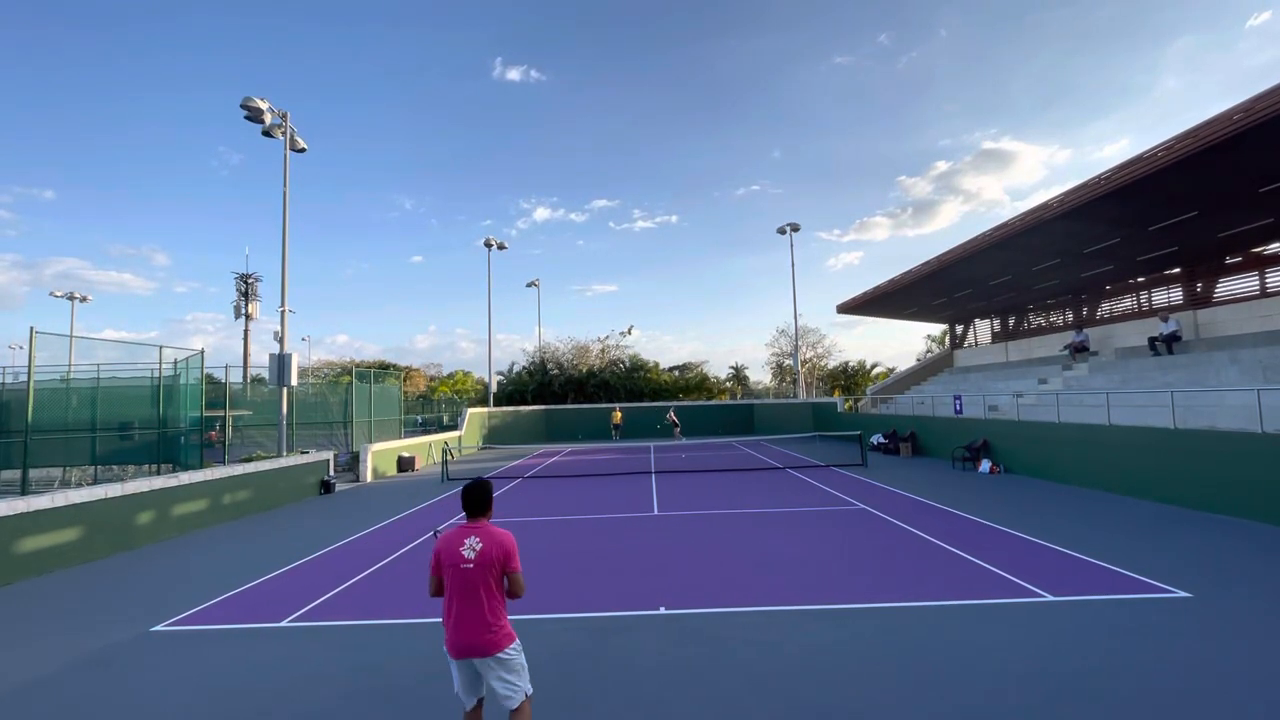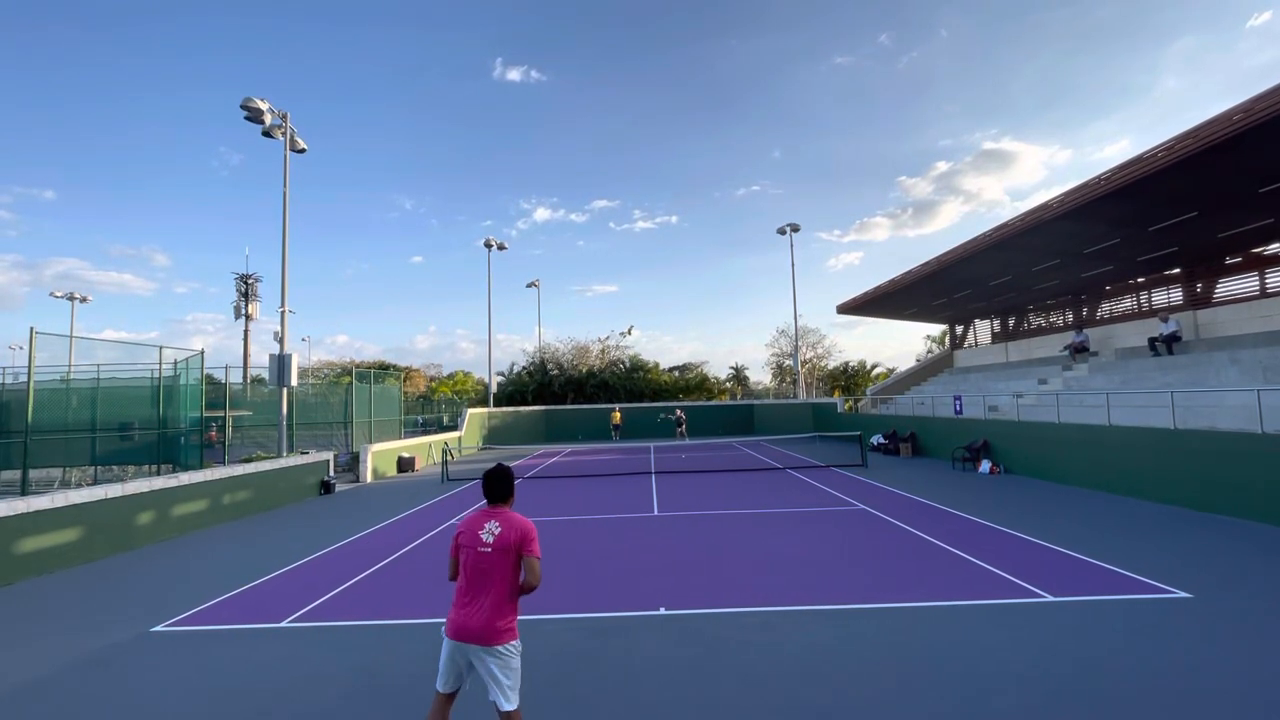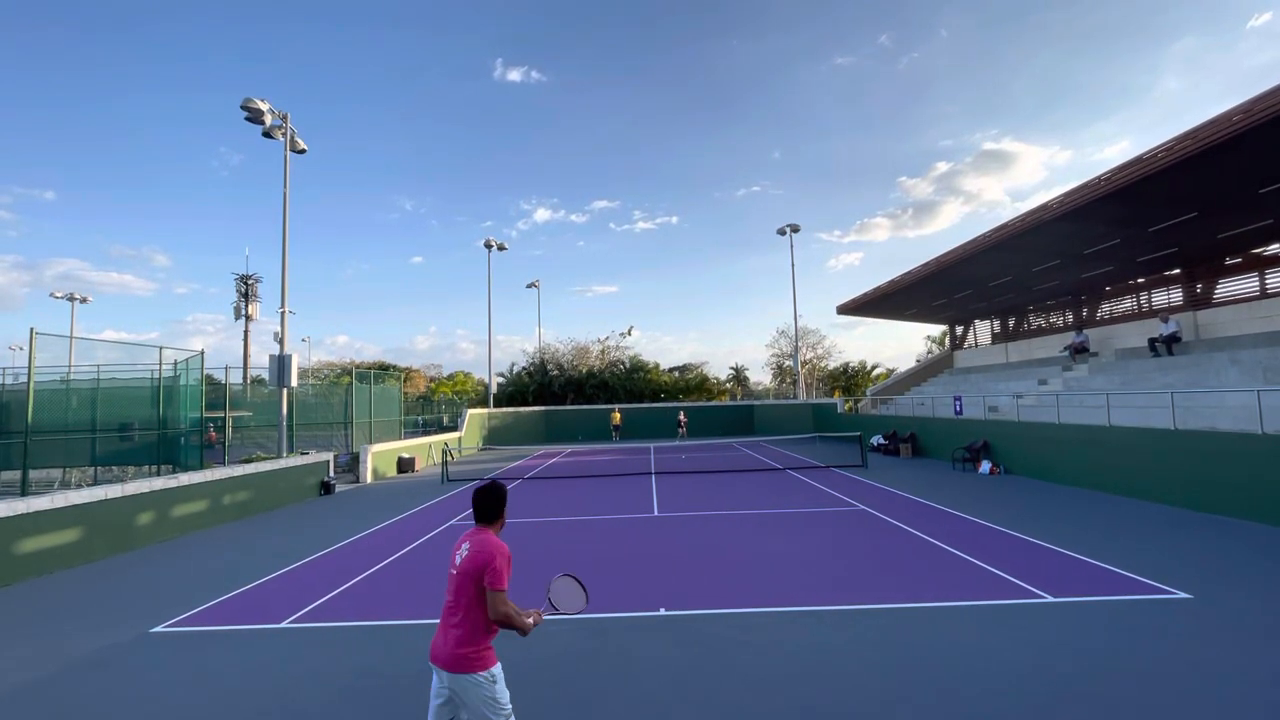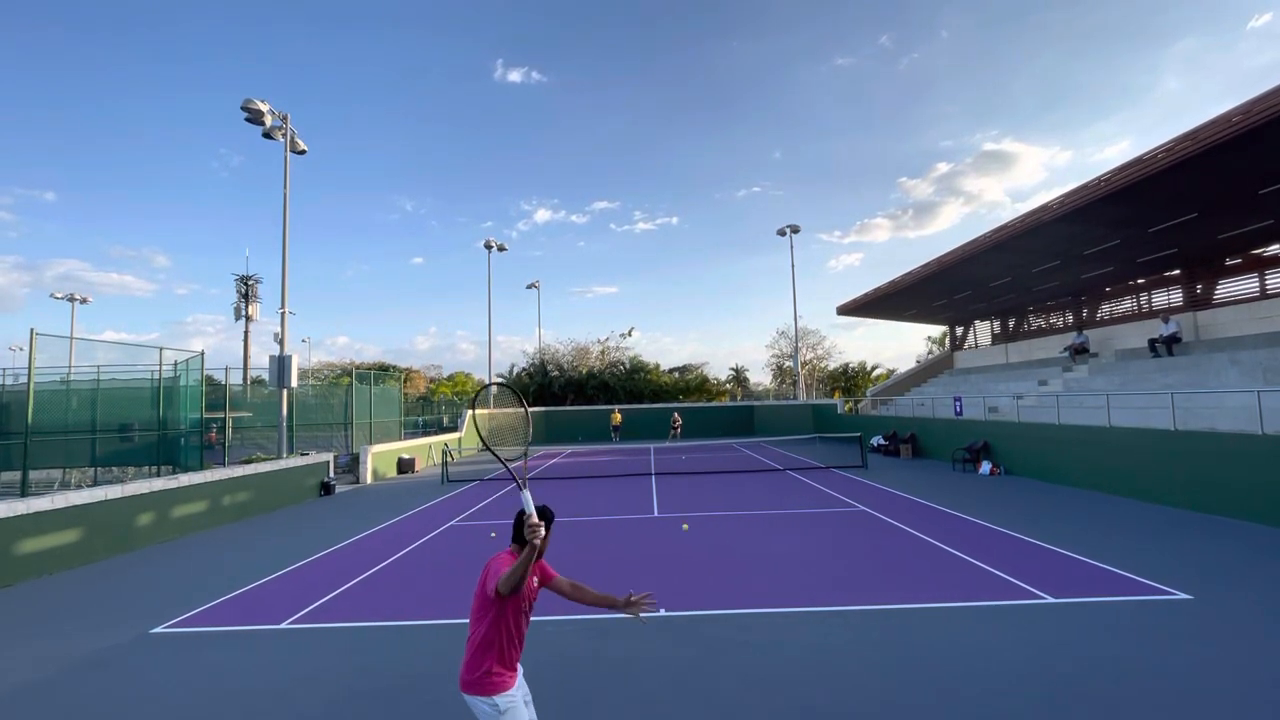
dt=0.5s
person 1, frame 1
left shoulder: (443, 542)
right shoulder: (503, 540)
left elbow: (434, 590)
right elbow: (517, 591)
left hip: (457, 644)
right hip: (496, 642)
person 1, frame 2
left shoulder: (465, 525)
right shoulder: (524, 527)
left elbow: (453, 574)
right elbow: (532, 581)
right wrist: (513, 590)
left hip: (458, 629)
right hip: (498, 634)
left knee: (443, 696)
person 1, frame 3
left shoulder: (466, 540)
right shoulder: (496, 550)
right elbow: (497, 613)
left wrist: (519, 615)
right wrist: (523, 625)
left hip: (442, 656)
right hip: (471, 664)
person 1, frame 4
left shoulder: (533, 563)
right shoulder: (501, 565)
left elbow: (570, 589)
right elbow: (507, 587)
left wrist: (619, 604)
right wrist: (531, 548)
left hip: (509, 673)
right hip: (489, 684)
